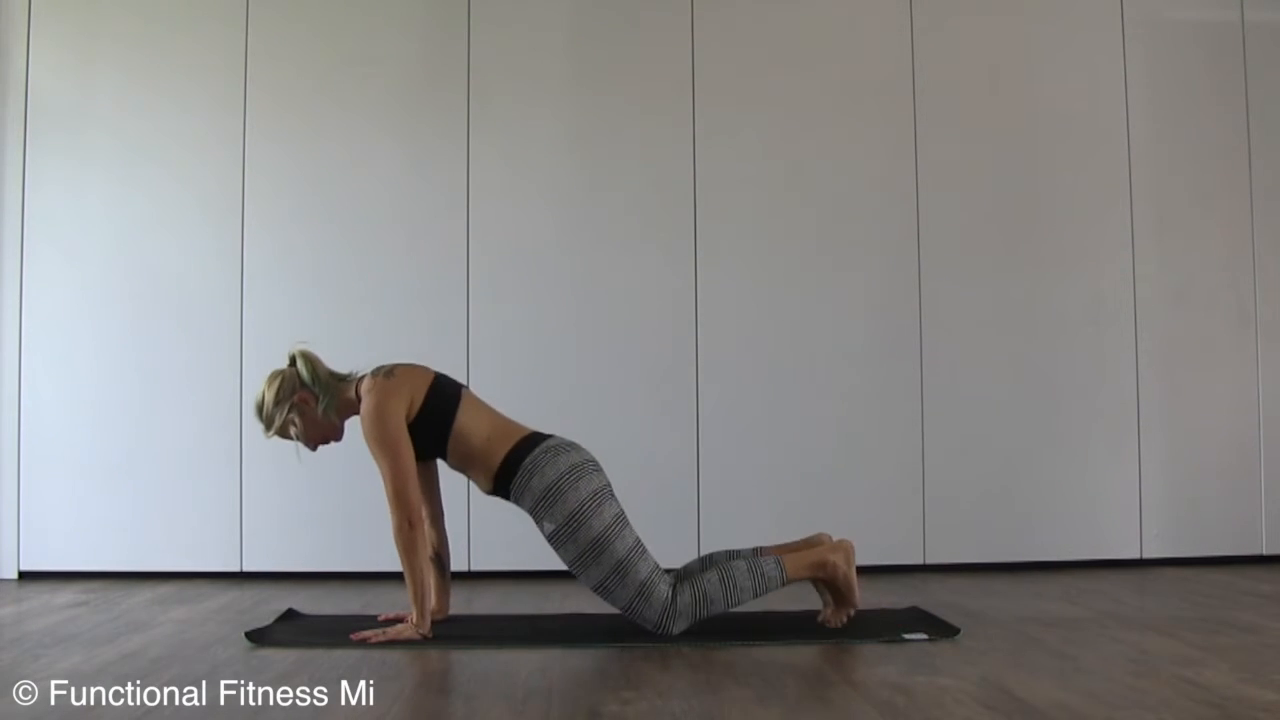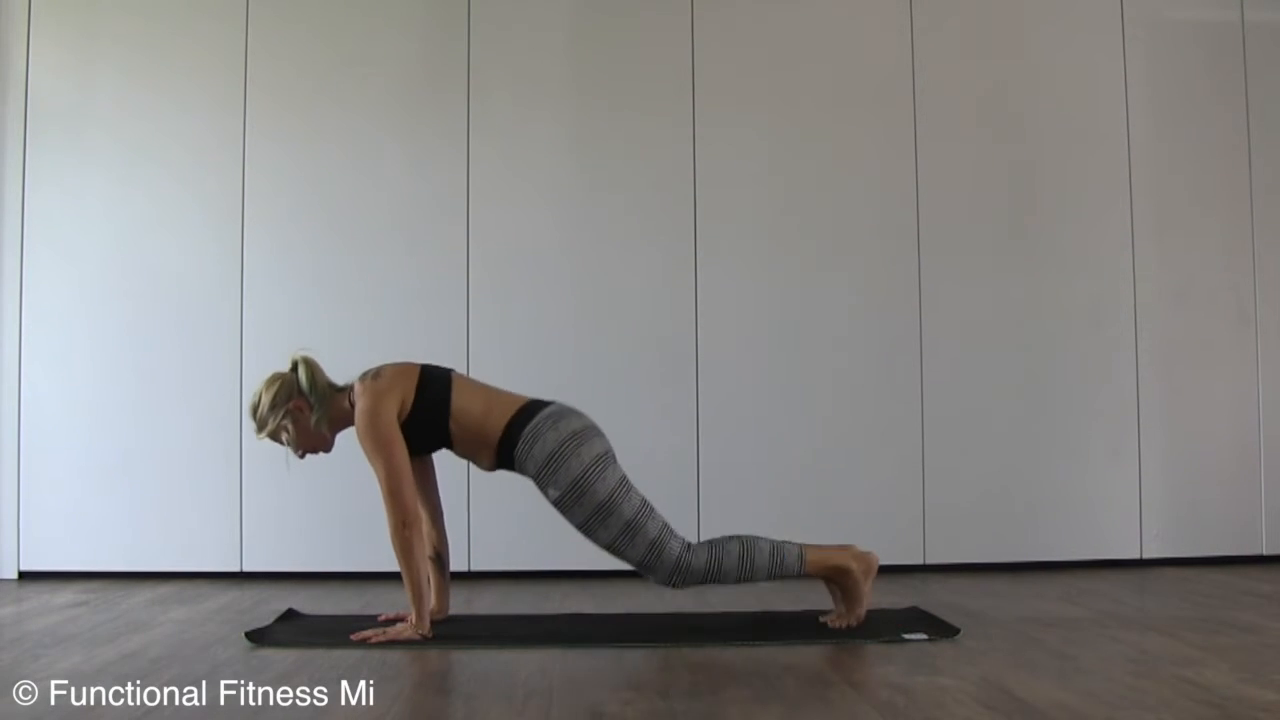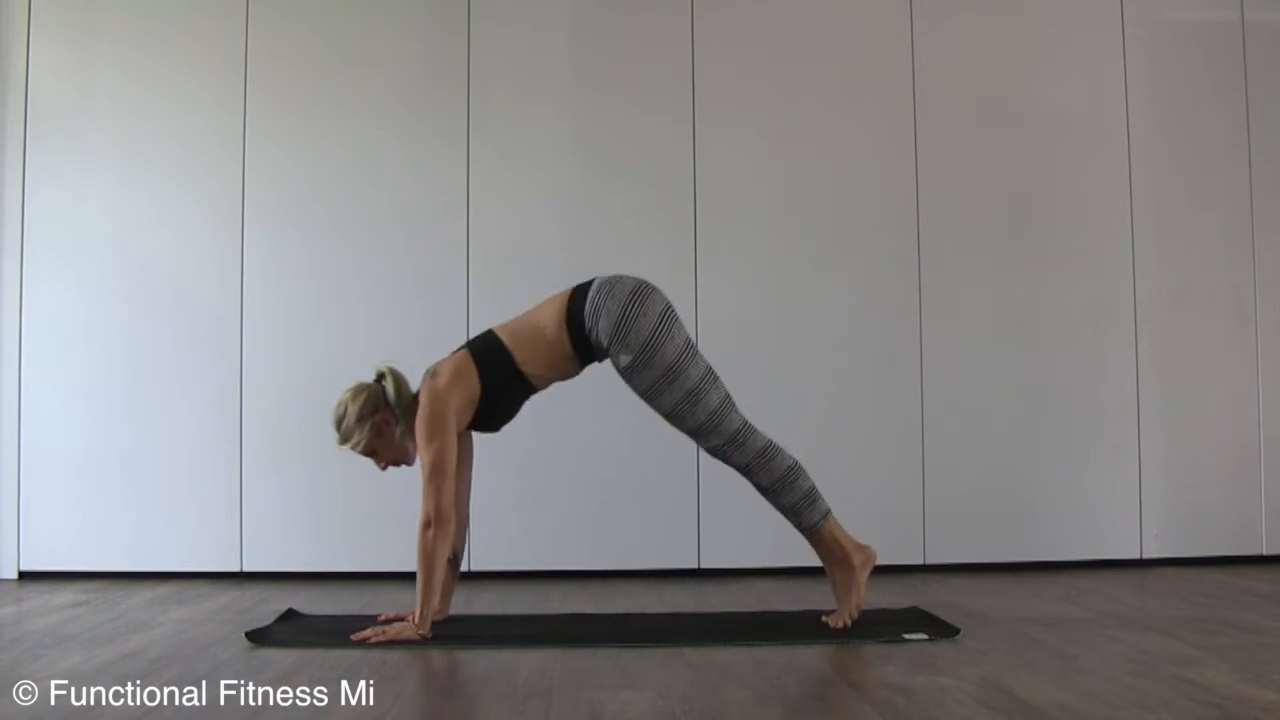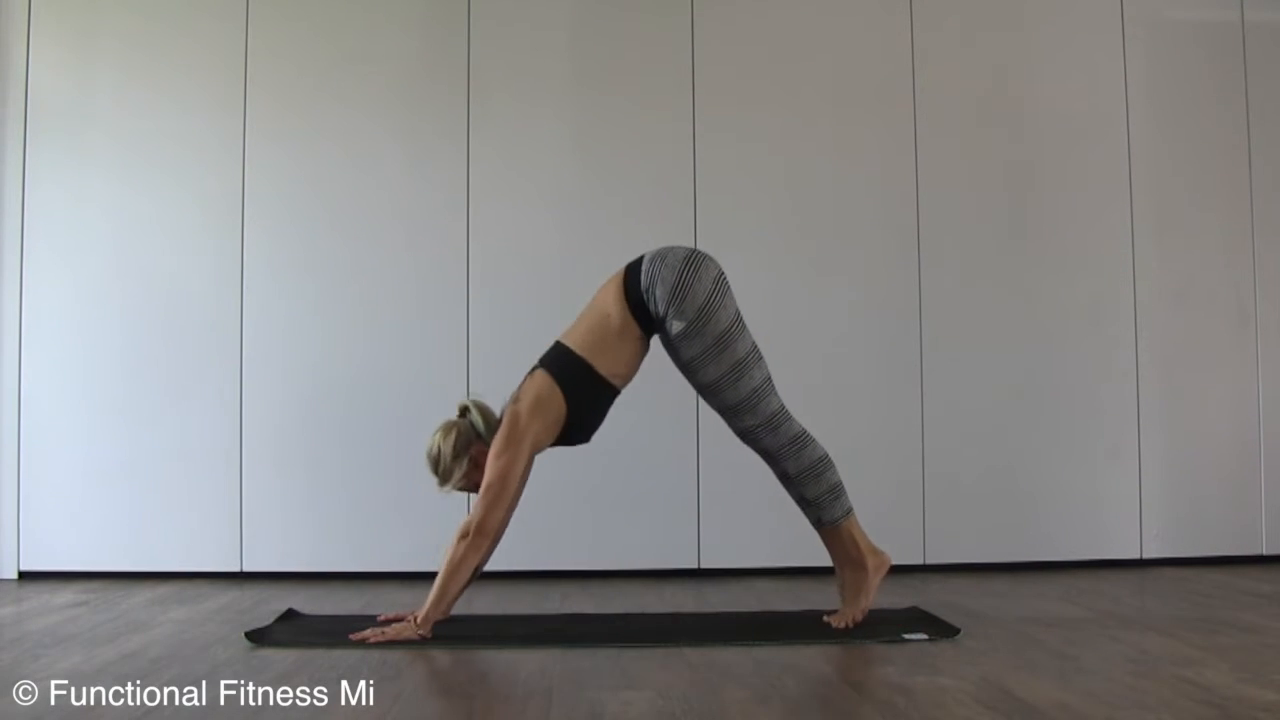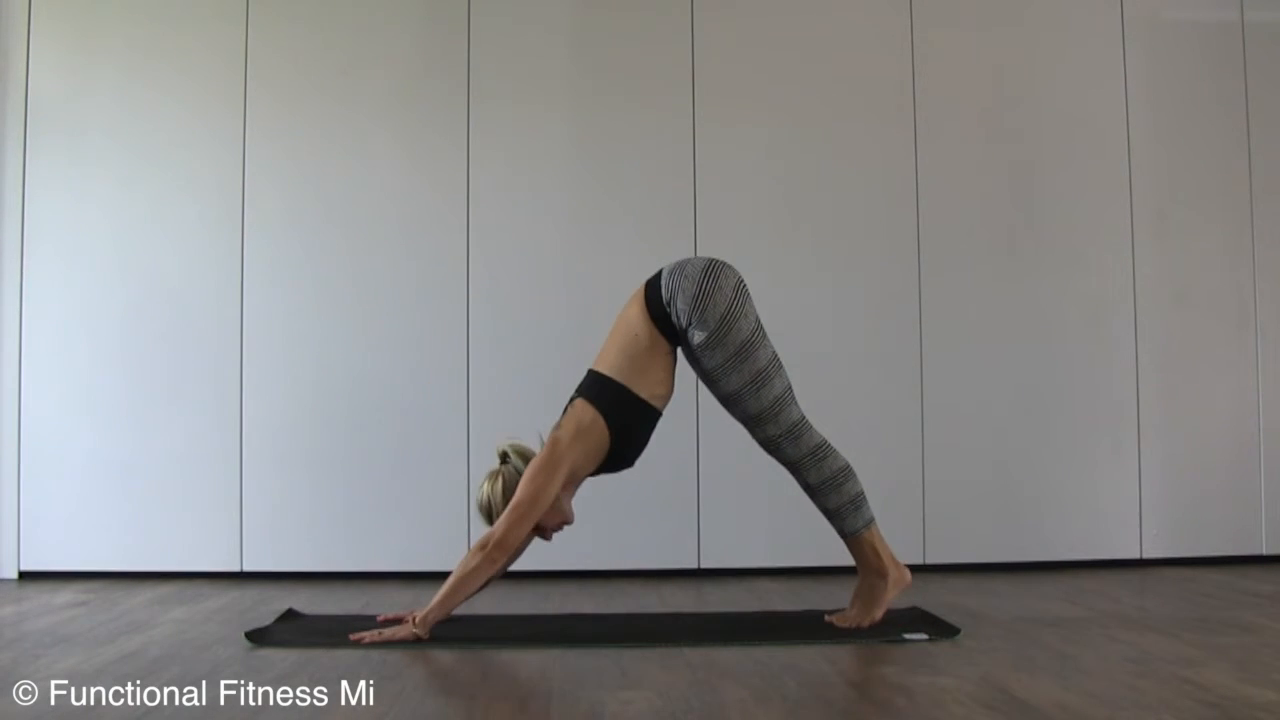
dt=0.4s
person 1, frame 1
left shoulder: (375, 401)
right shoulder: (394, 399)
left elbow: (410, 519)
right elbow: (430, 514)
left wrist: (419, 617)
right wrist: (437, 603)
left hip: (553, 482)
right hip: (558, 472)
left knee: (666, 611)
right knee: (661, 593)
left ankle: (822, 560)
right ankle: (807, 552)
person 1, frame 2
left shoulder: (369, 404)
right shoulder: (390, 410)
left elbow: (404, 521)
right elbow: (429, 515)
left wrist: (416, 617)
right wrist: (436, 603)
left hip: (558, 443)
right hip: (555, 437)
left knee: (674, 562)
right knee: (672, 562)
left ankle: (846, 563)
right ankle: (831, 560)
person 1, frame 3
left shoulder: (437, 404)
right shoulder: (455, 407)
left elbow: (437, 520)
right elbow: (454, 517)
left wrist: (418, 622)
right wrist: (435, 604)
left hip: (622, 313)
right hip: (619, 316)
left knee: (731, 438)
right knee: (728, 444)
left ankle: (846, 554)
right ankle: (838, 557)
person 1, frame 4
left shoulder: (521, 428)
right shoulder: (525, 426)
left elbow: (476, 533)
right elbow: (483, 533)
left wrist: (421, 622)
right wrist: (430, 608)
left hip: (674, 286)
right hip: (664, 294)
left knee: (766, 425)
right knee: (762, 431)
left ankle: (860, 554)
right ankle: (850, 558)
person 1, frame 5
left shoulder: (563, 458)
right shoulder: (564, 459)
left elbow: (495, 550)
right elbow: (497, 550)
left wrist: (422, 621)
right wrist: (428, 610)
left hip: (696, 293)
right hip: (684, 302)
left knee: (787, 435)
right knee: (783, 441)
left ankle: (881, 566)
right ankle: (873, 566)
